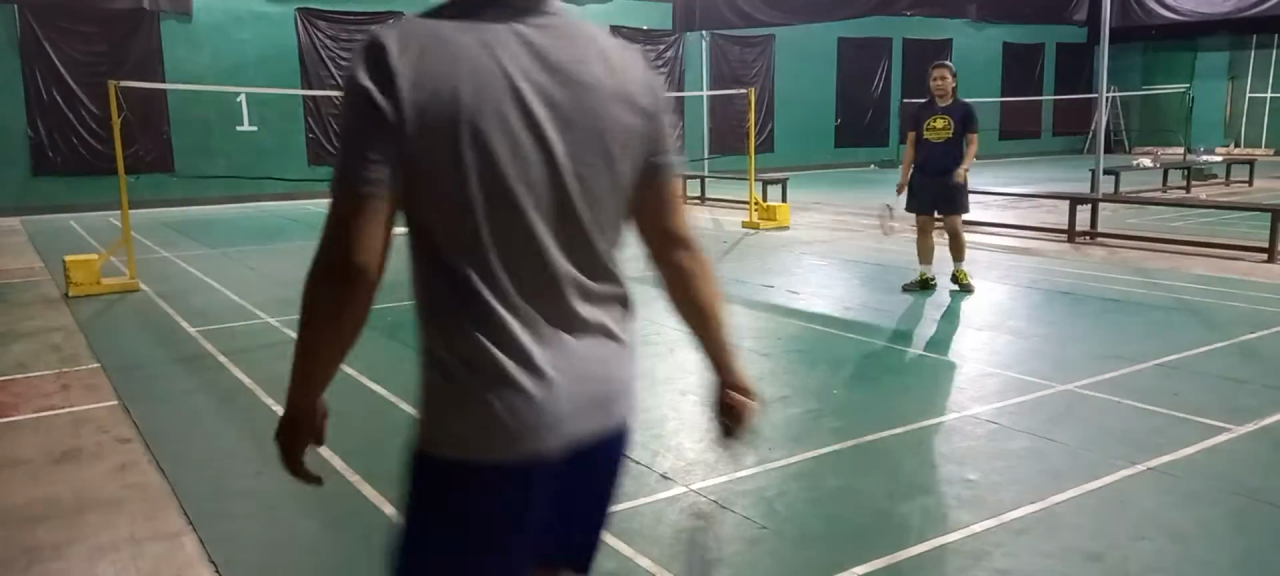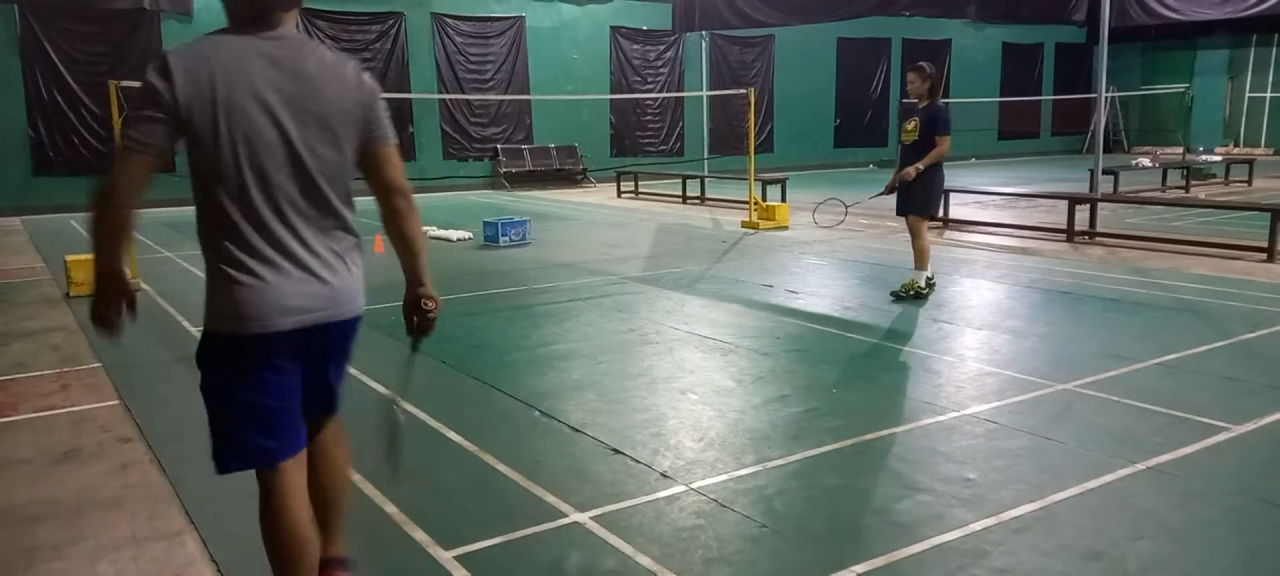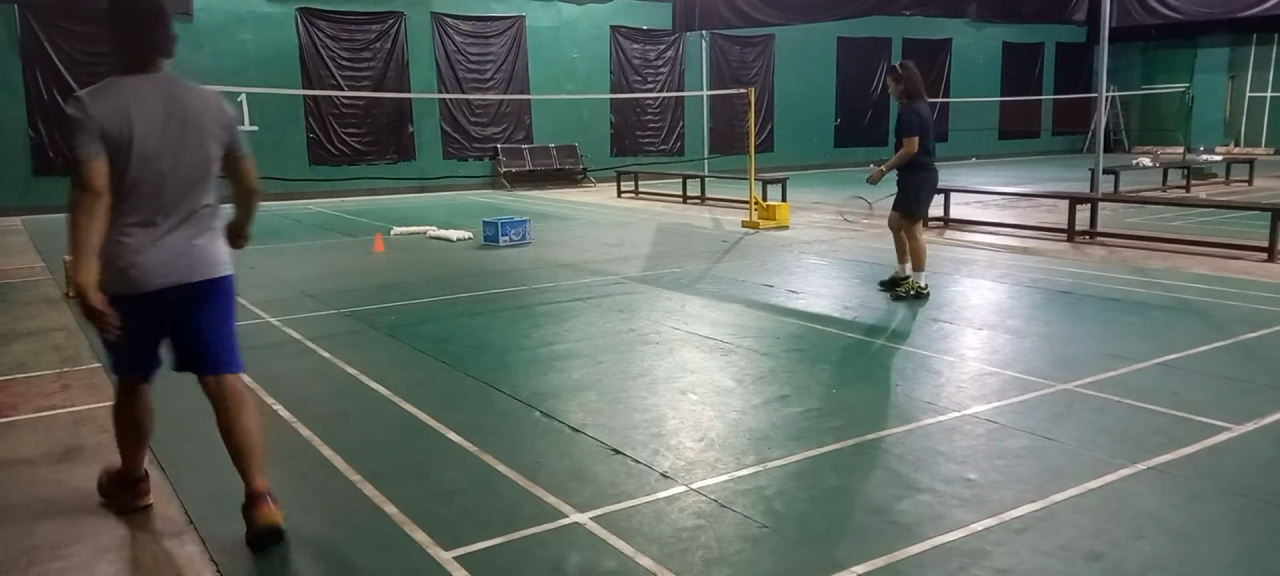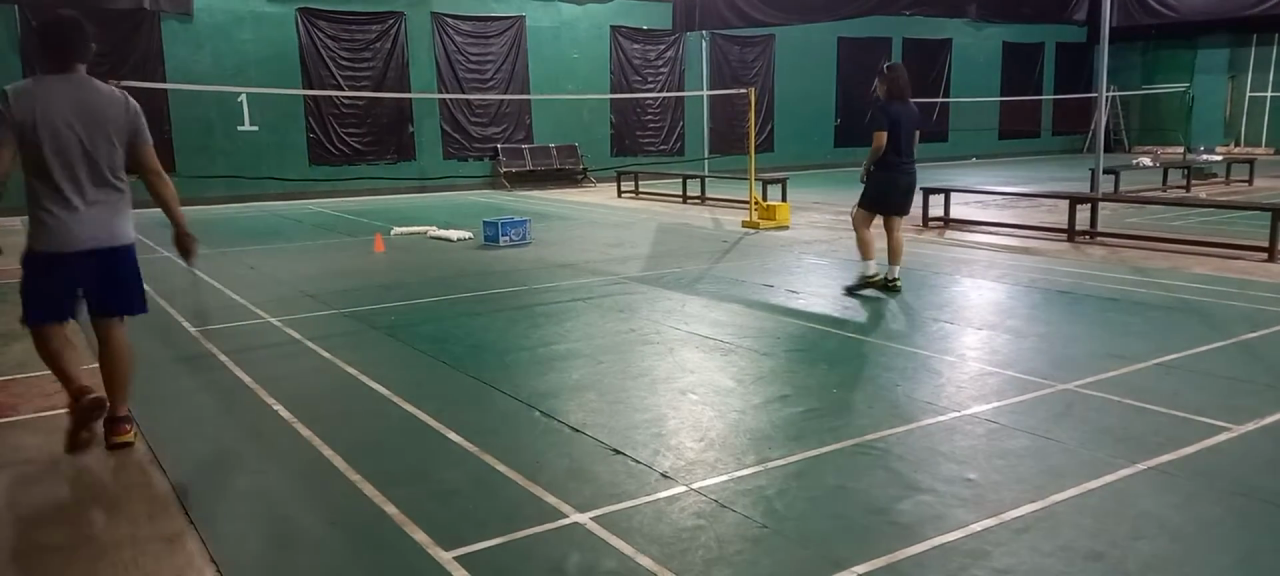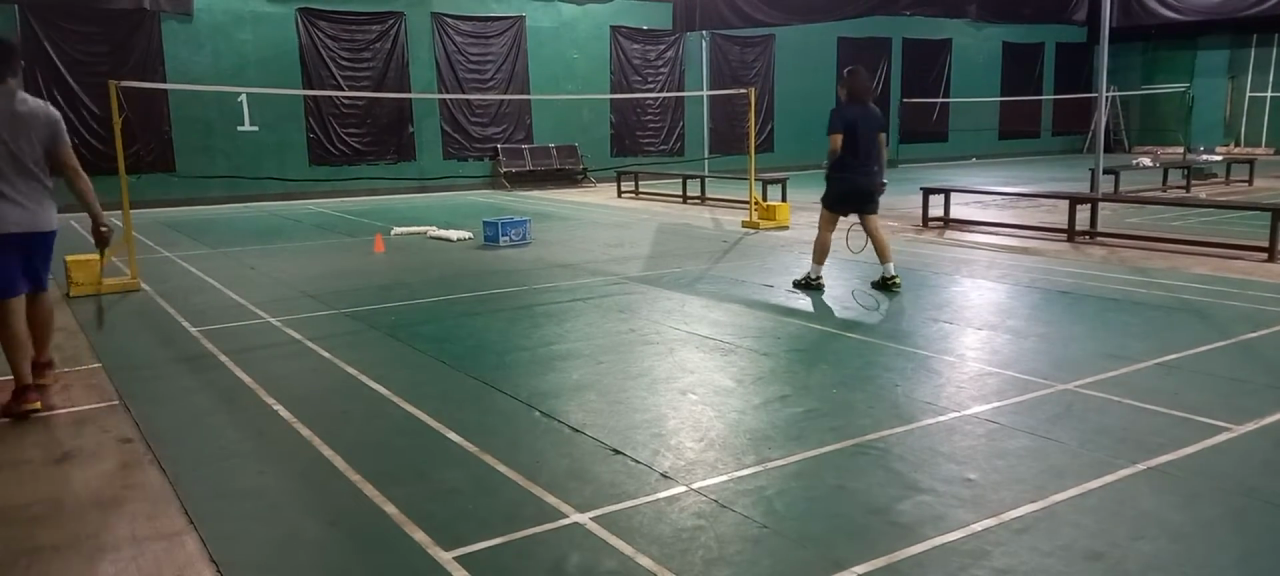
dt=0.7s
person 1, frame 1
left shoulder: (403, 61)
right shoulder: (629, 69)
left elbow: (352, 264)
right elbow: (675, 245)
left wrist: (302, 400)
right wrist: (727, 369)
left hip: (480, 424)
right hip: (598, 401)
person 1, frame 2
left shoulder: (181, 71)
right shoulder: (349, 77)
left elbow: (118, 190)
right elbow: (395, 194)
left wrist: (109, 275)
right wrist: (418, 284)
left hip: (249, 311)
right hip: (336, 300)
left knee: (281, 471)
right knee: (321, 423)
person 1, frame 3
left shoulder: (93, 106)
right shoulder: (213, 106)
left elbow: (93, 195)
right elbow: (249, 187)
left wrist: (84, 283)
right wrist: (239, 228)
left hip: (130, 275)
right hip: (204, 270)
left knee: (133, 381)
right knee: (224, 381)
left ankle: (132, 480)
right ankle: (260, 500)
person 1, frame 4
right shoulder: (122, 103)
right elbow: (153, 173)
right wrist: (180, 226)
left hip: (54, 240)
right hip: (114, 237)
left knee: (46, 324)
right knee: (111, 326)
left ankle: (82, 394)
right ankle: (119, 418)
person 1, frame 5
right shoulder: (44, 113)
right elbow: (72, 172)
right wrist: (98, 219)
right hip: (40, 223)
right knee: (38, 293)
right ankle: (41, 365)
person 2, frame 1
left shoulder: (965, 110)
right shoulder: (921, 111)
left elbow: (972, 144)
right elbow: (911, 145)
left wrist: (964, 168)
right wrist: (905, 176)
left hip: (951, 178)
right hip: (923, 177)
left knee: (954, 227)
right knee: (923, 226)
left ankle: (959, 273)
right ankle: (926, 276)
person 2, frame 2
left shoulder: (938, 111)
right shoulder: (909, 111)
left elbow: (943, 147)
left wrist: (918, 167)
right wrist: (895, 176)
left hip: (927, 178)
right hip: (908, 178)
left knee: (918, 227)
right knee: (914, 229)
left ankle: (919, 284)
right ankle: (926, 276)
person 2, frame 3
left shoulder: (908, 111)
right shoulder: (920, 107)
left elbow: (910, 148)
left wrist: (883, 170)
left hip: (917, 177)
right hip: (919, 175)
left knee: (911, 229)
right knee: (895, 223)
left ankle: (919, 285)
right ankle: (901, 275)
person 2, frame 4
left shoulder: (883, 109)
right shoulder: (912, 110)
left elbow: (879, 144)
right elbow: (914, 143)
left wrist: (866, 166)
left hip: (886, 175)
right hip: (907, 175)
left knee: (860, 223)
right knee: (894, 227)
left ankle: (869, 274)
right ankle: (892, 278)
person 2, frame 5
left shoulder: (840, 113)
right shoulder: (875, 113)
left elbow: (834, 147)
right elbow: (882, 147)
left wrist: (829, 163)
right wrist: (881, 176)
left hip: (844, 178)
right hip: (868, 178)
left knee: (826, 228)
right knee: (873, 228)
left ankle: (815, 276)
right ankle: (890, 276)
